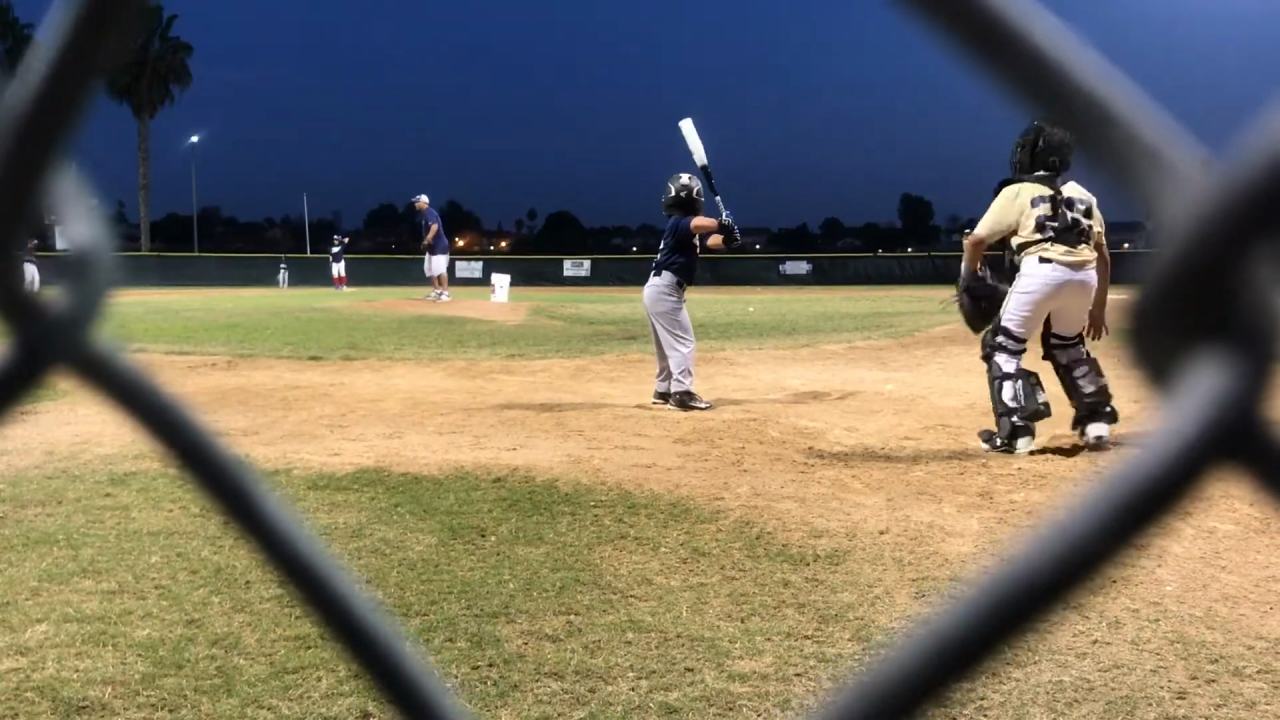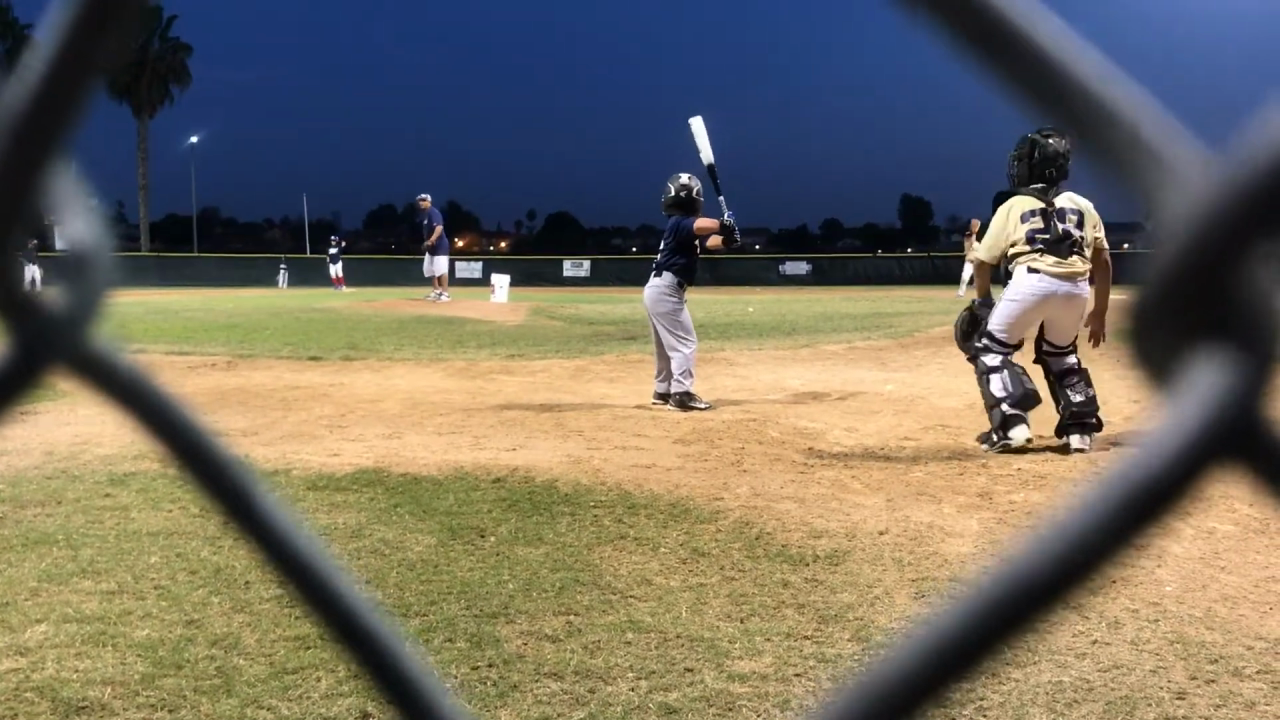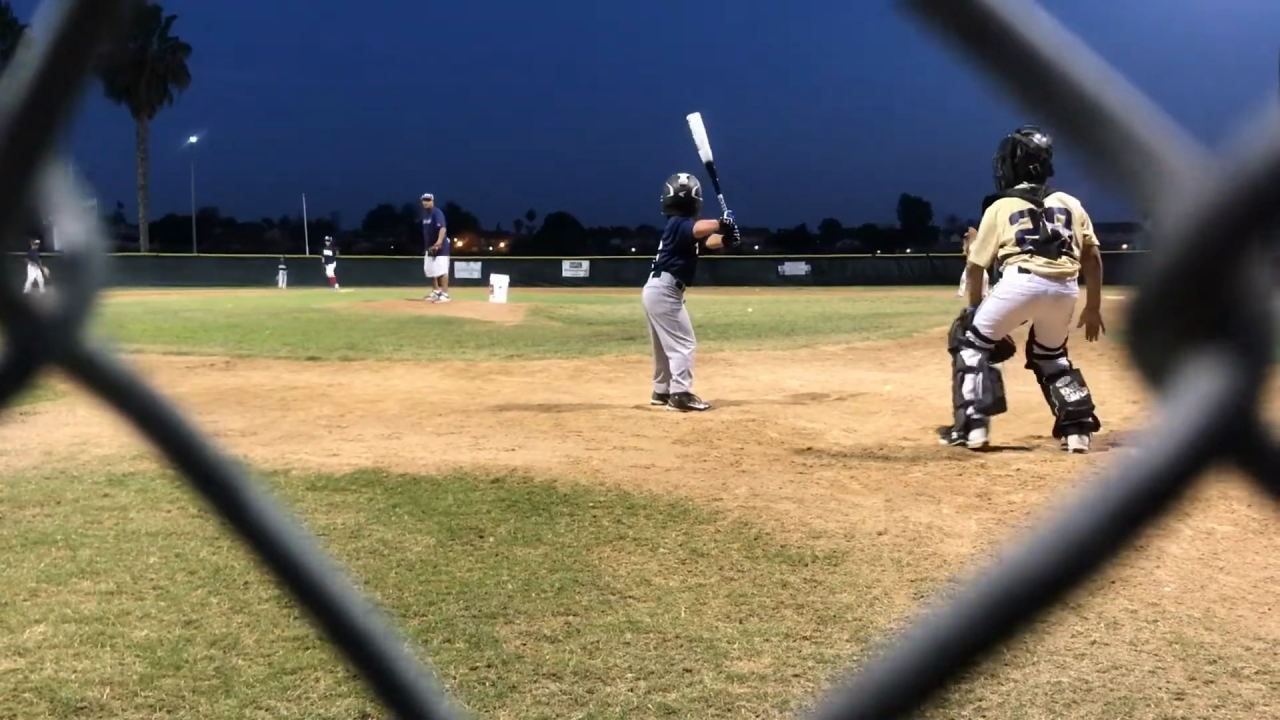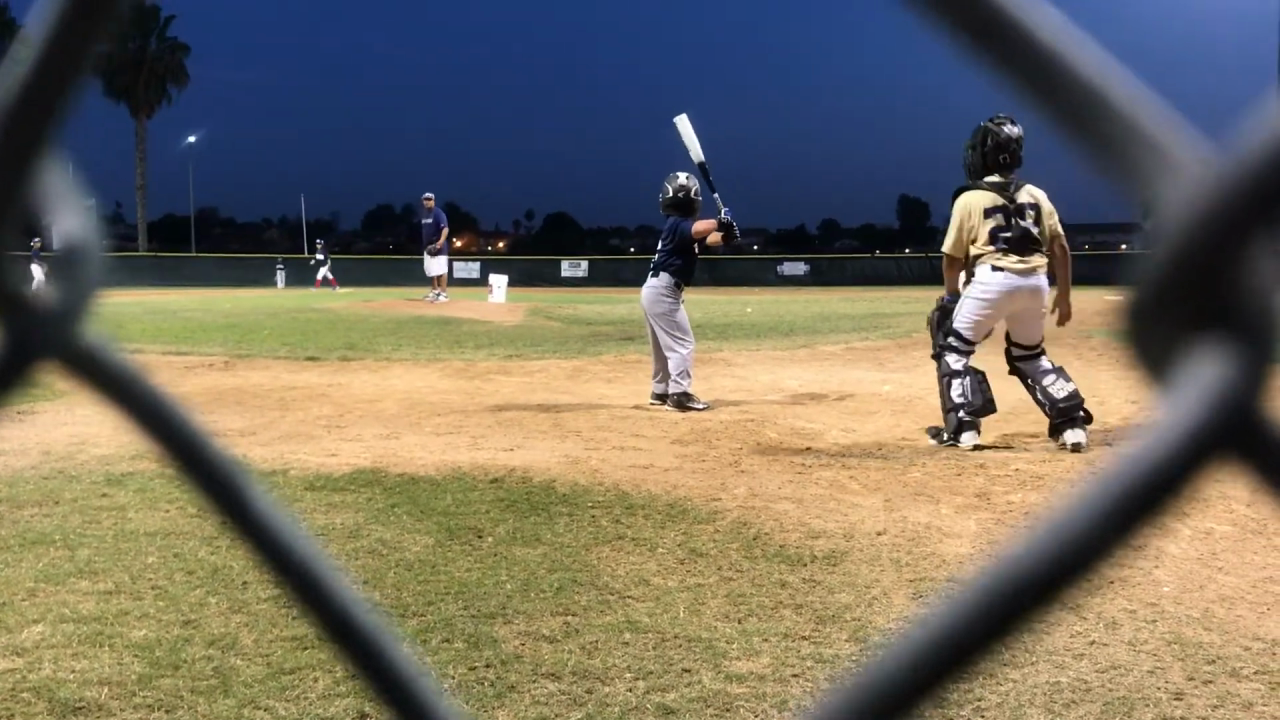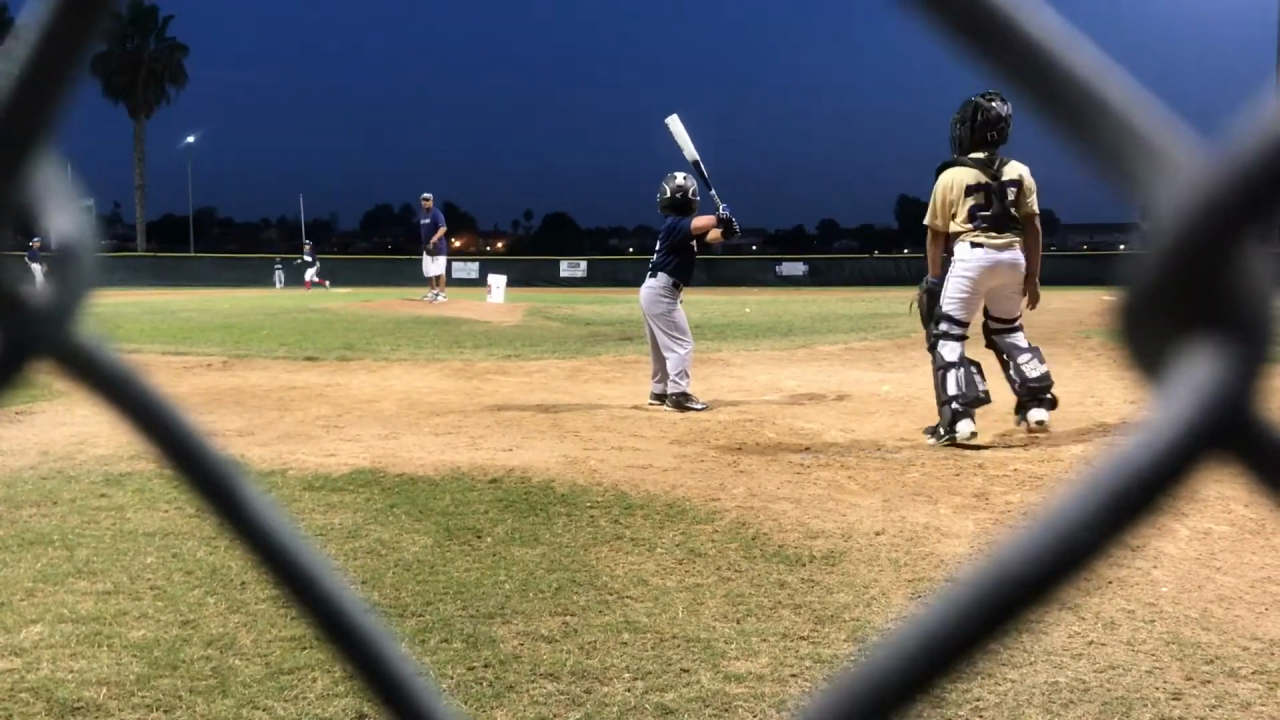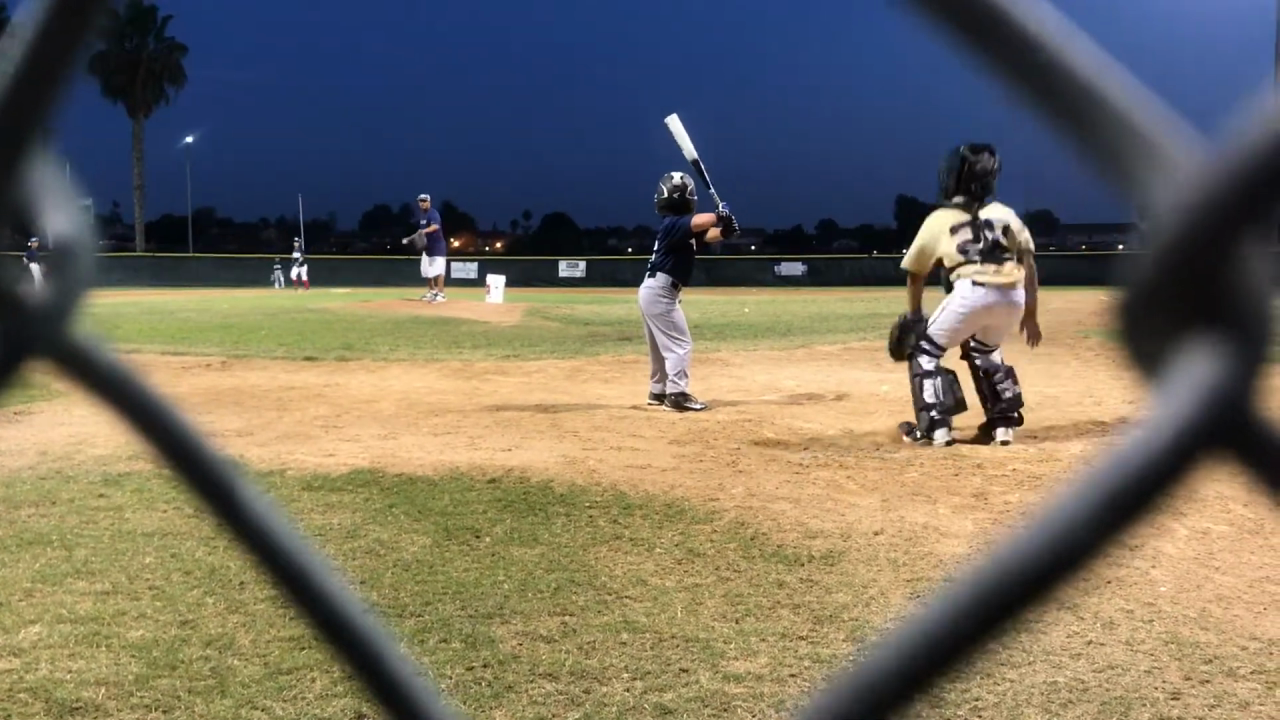
dt=0.2s
person 1, frame 1
left shoulder: (1016, 192)
right shoulder: (1083, 195)
left elbow: (977, 240)
right elbow: (1103, 256)
left wrist: (970, 275)
right wrist: (1099, 307)
left hip: (1041, 272)
right hip: (1084, 275)
left knee: (1003, 348)
right knee: (1068, 347)
left ankle: (1015, 432)
right ankle: (1096, 420)
person 1, frame 2
left shoulder: (1012, 206)
right shoulder: (1082, 204)
left elbow: (983, 261)
right elbow: (1103, 262)
left wrist: (984, 302)
right wrist: (1100, 312)
left hip: (1032, 282)
right hip: (1076, 287)
left knee: (989, 350)
right knee: (1059, 353)
left ankle: (1011, 425)
right ankle: (1080, 428)
person 1, frame 3
left shoulder: (999, 208)
right shoulder: (1070, 203)
left elbow: (976, 266)
right elbow: (1092, 258)
left wrist: (974, 308)
right wrist: (1093, 307)
left hip: (1021, 283)
right hip: (1065, 287)
left knee: (971, 346)
right knee: (1051, 355)
left ankle: (972, 426)
right ankle: (1077, 429)
person 1, frame 4
left shoulder: (969, 198)
right shoulder: (1036, 195)
left elbow: (953, 257)
right elbow: (1060, 249)
left wrist: (951, 296)
right wrist: (1064, 296)
left hip: (992, 280)
right hip: (1034, 281)
left knee: (953, 349)
right knee: (1029, 355)
left ankle: (962, 428)
right ankle: (1071, 424)
person 1, frame 5
left shoulder: (951, 175)
right shoulder: (1019, 172)
left elbow: (936, 234)
right elbow: (1032, 228)
left wrist: (934, 278)
right wrist: (1032, 276)
left hip: (972, 257)
right hip: (1012, 258)
left knee: (948, 337)
right knee: (1009, 332)
left ankle: (958, 418)
right ankle: (1037, 405)
person 1, frame 6
left shoulder: (939, 219)
right shoulder: (1003, 213)
left elbow: (915, 273)
right elbow: (1029, 265)
left wrist: (914, 315)
right wrist: (1030, 315)
left hip: (972, 292)
right hip: (1012, 294)
left knee: (925, 351)
right knee: (985, 350)
left ankle: (935, 427)
right ankle: (1003, 423)
person 2, frame 1
left shoulder: (683, 225)
right shoulder: (678, 223)
left elbow: (708, 240)
right elbow: (698, 224)
left wrist: (727, 239)
right wrist: (720, 223)
left hip: (661, 290)
right hip: (664, 290)
left knee: (668, 343)
right knee: (682, 342)
left ankle: (663, 390)
right ankle: (681, 394)
person 2, frame 2
left shoulder: (681, 225)
right shoulder: (679, 223)
left elbow: (706, 242)
right elbow: (702, 226)
left wrist: (726, 240)
right wrist: (722, 224)
left hip: (660, 290)
right hip: (666, 291)
left knee: (667, 344)
right knee: (684, 343)
left ankle: (663, 391)
right ankle: (681, 394)
person 2, frame 3
left shoulder: (680, 225)
right shoulder: (679, 224)
left elbow: (706, 241)
right elbow: (701, 229)
left wrist: (726, 238)
right wrist: (721, 223)
left hip: (658, 290)
right hip: (665, 291)
left knee: (666, 344)
right knee: (683, 343)
left ankle: (662, 391)
right ankle: (680, 395)
person 2, frame 4
left shoulder: (679, 224)
right shoulder: (678, 225)
left elbow: (705, 238)
right elbow: (699, 229)
left wrist: (725, 236)
right wrist: (719, 222)
left hip: (656, 290)
right hip: (663, 291)
left knee: (665, 344)
right knee: (682, 343)
left ankle: (661, 391)
right ankle: (679, 395)
person 2, frame 5
left shoulder: (678, 224)
right shoulder: (676, 224)
left elbow: (706, 235)
right elbow: (699, 225)
left wrist: (725, 231)
right wrist: (718, 217)
left hip: (655, 291)
right hip: (661, 292)
left knee: (664, 344)
right knee: (680, 343)
left ankle: (659, 391)
right ankle: (677, 395)
person 2, frame 6
left shoulder: (678, 224)
right shoulder: (674, 224)
left elbow: (706, 234)
right elbow: (699, 222)
left wrist: (724, 231)
right wrist: (718, 215)
left hip: (654, 291)
right hip: (660, 292)
left knee: (663, 344)
right knee: (679, 343)
left ankle: (658, 391)
right ankle: (676, 395)
